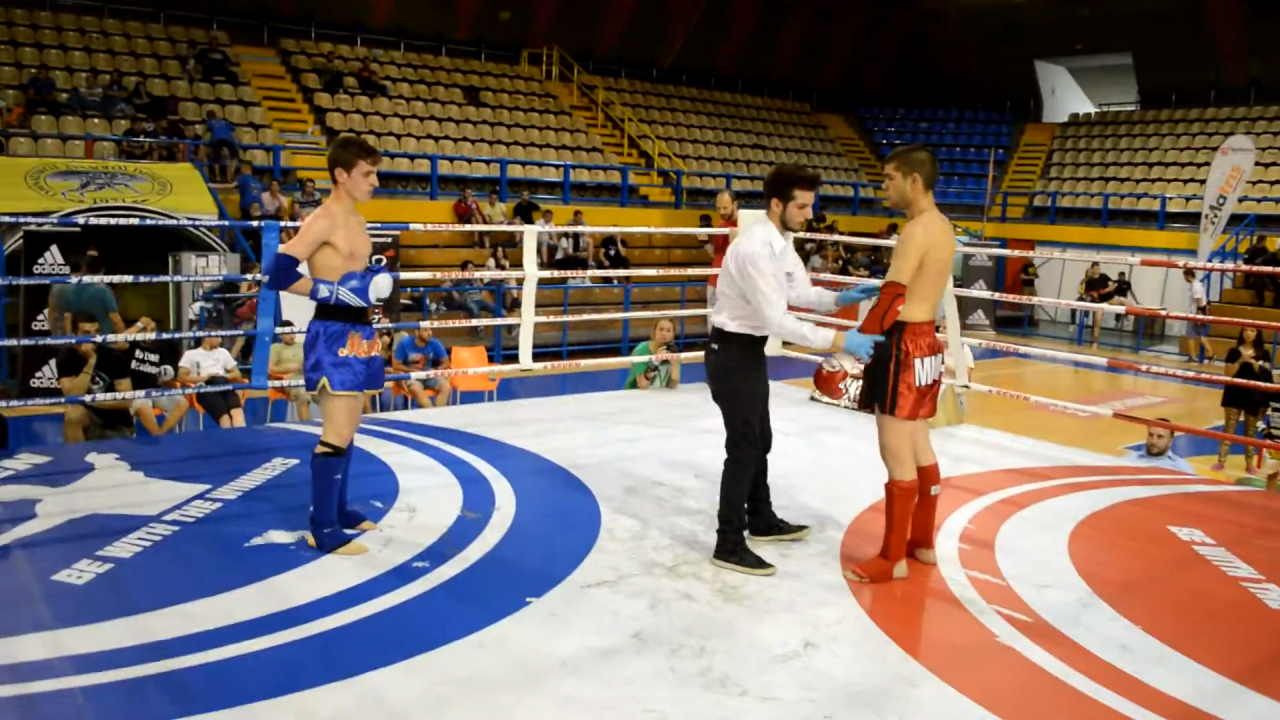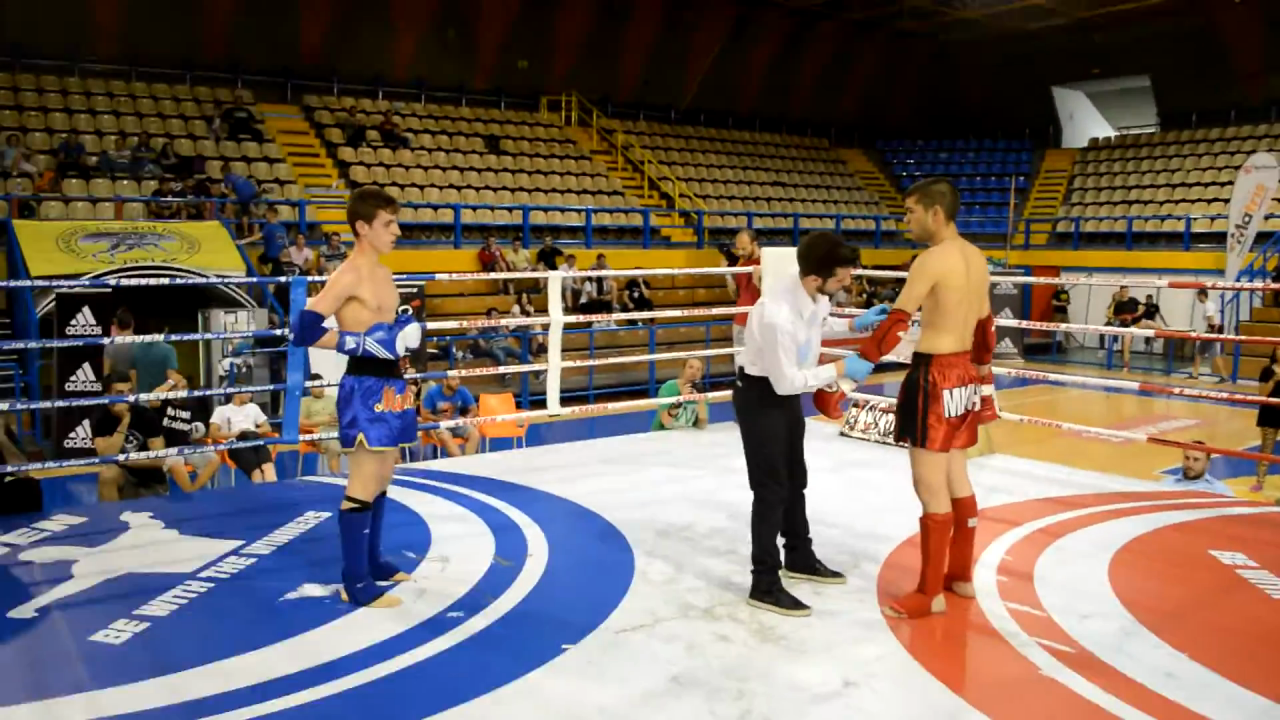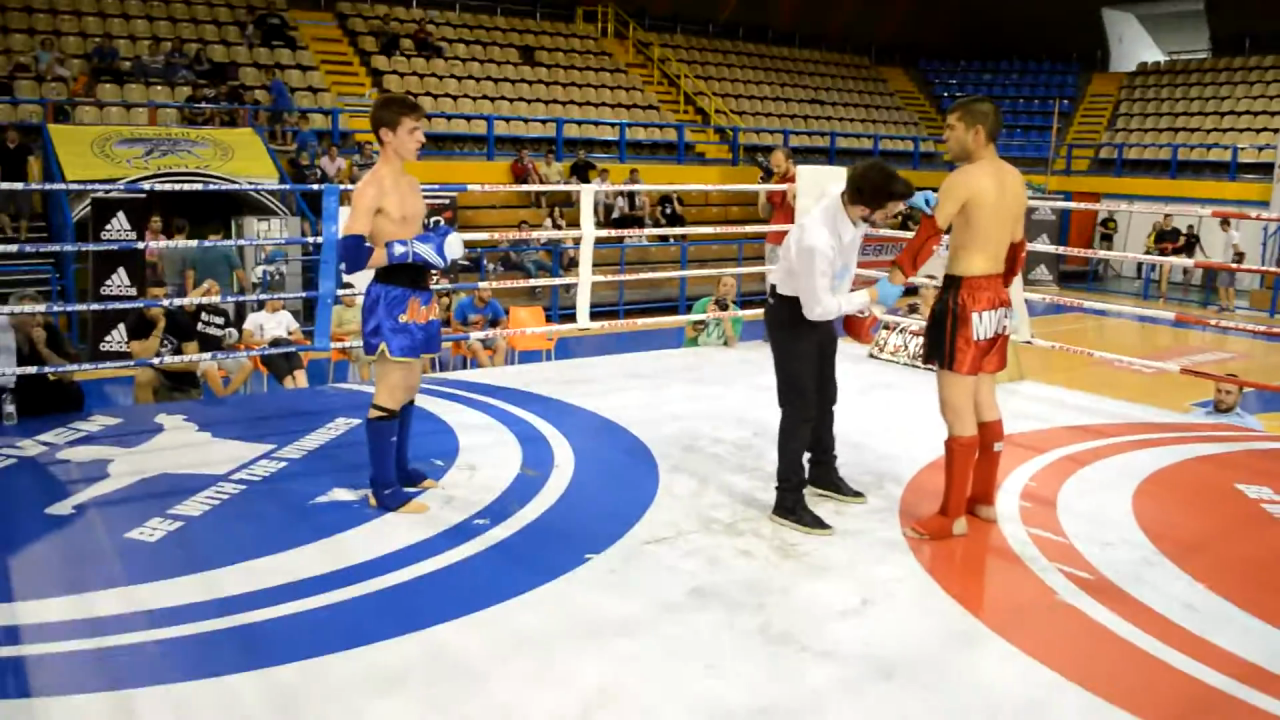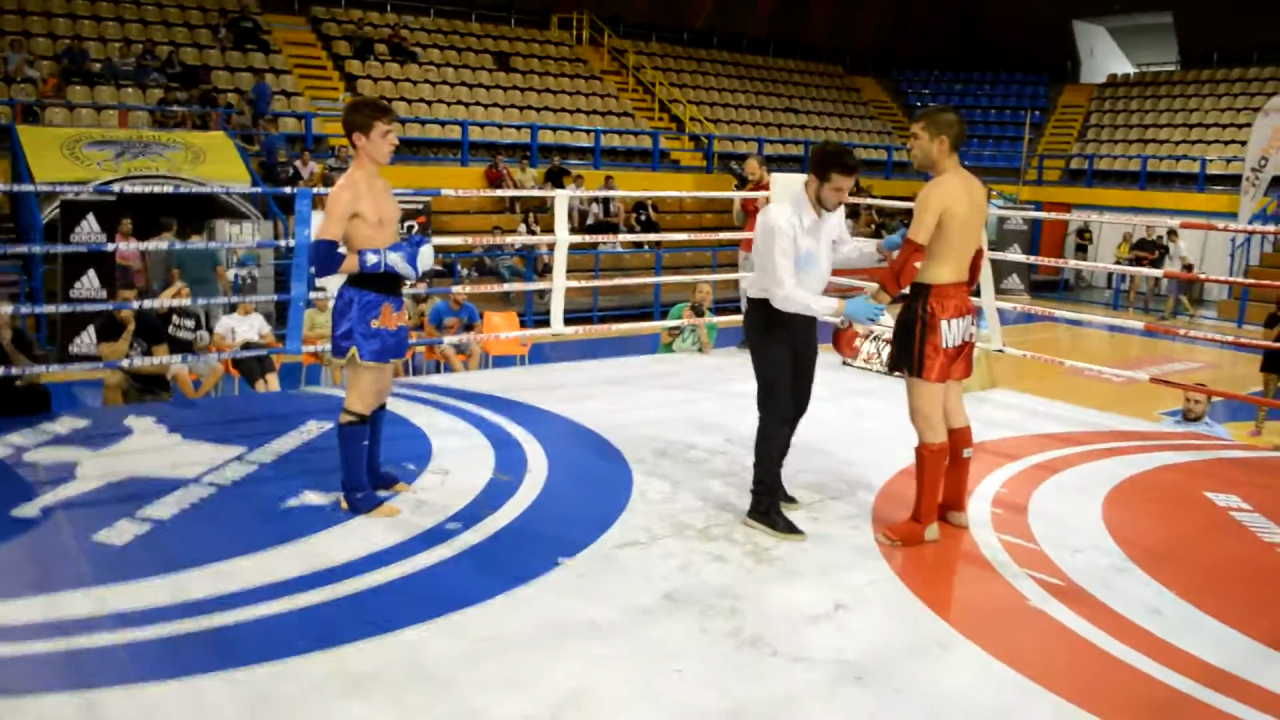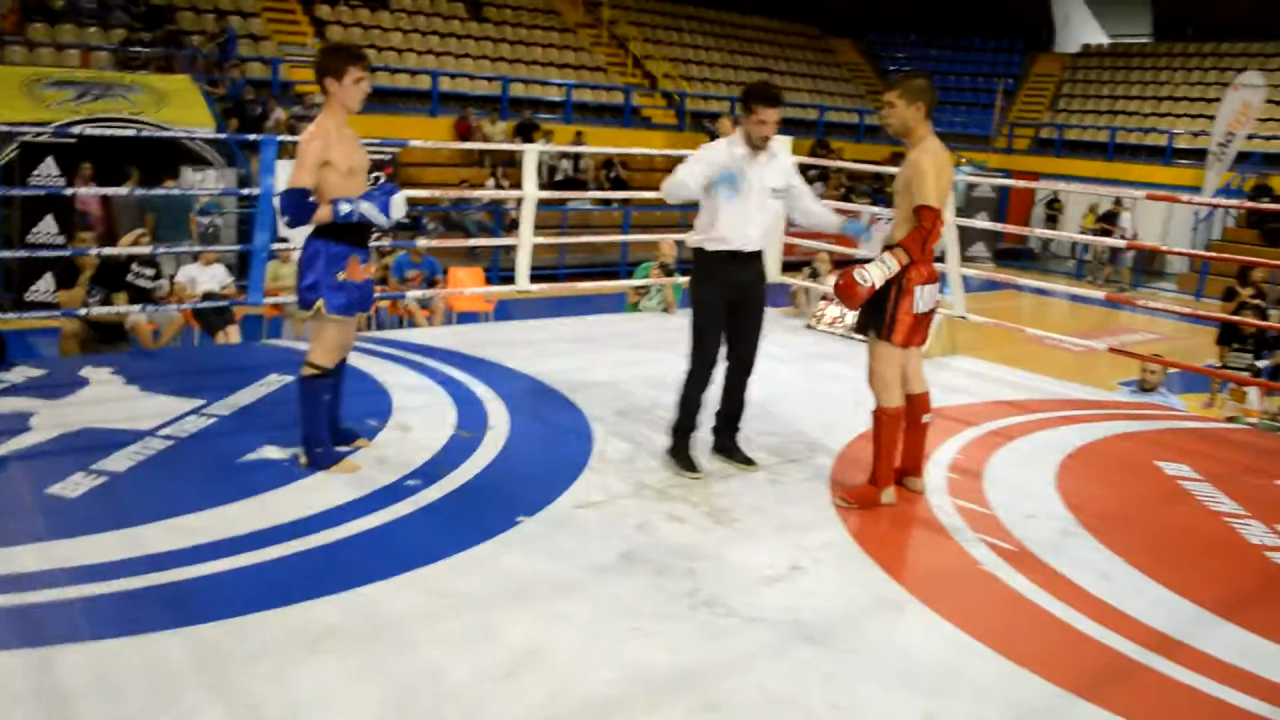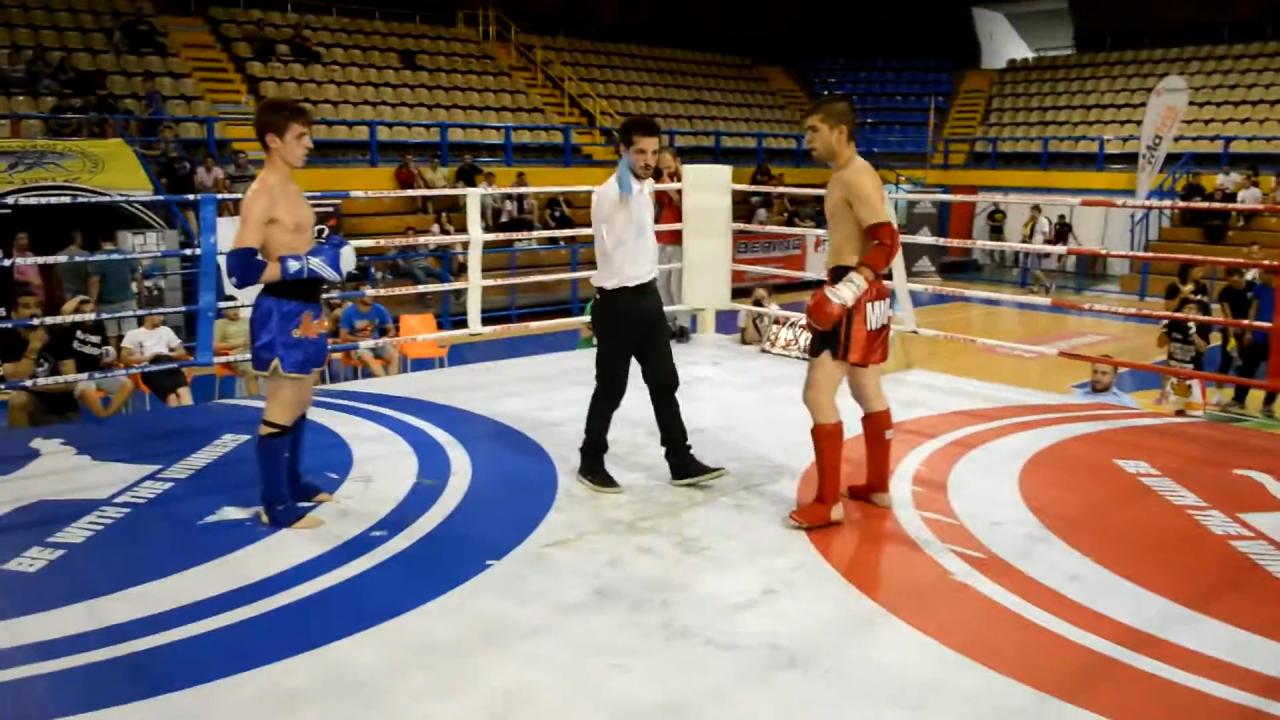
dt=0.4s
person 1, frame 1
left shoulder: (917, 229)
right shoulder: (941, 226)
left elbow: (893, 297)
right wrist: (870, 329)
left hip: (904, 347)
right hip: (925, 344)
left knee: (897, 453)
right knee: (919, 447)
left ankle: (893, 559)
right ankle: (922, 541)
person 1, frame 2
left shoulder: (932, 259)
right shoulder: (976, 258)
left elbow: (897, 321)
right elbow: (984, 325)
right wrist: (983, 377)
left hip: (935, 375)
right hip: (963, 373)
left knee: (931, 487)
right knee: (956, 479)
left ankle: (930, 594)
right ankle: (960, 575)
person 1, frame 3
left shoulder: (965, 178)
right shoulder: (1014, 180)
left elbow: (927, 236)
left wrist: (890, 284)
left hip: (965, 298)
right hip: (995, 296)
left knee: (957, 409)
right knee: (984, 403)
left ankle: (953, 515)
right ankle: (984, 498)
person 1, frame 4
left shoulder: (936, 191)
right shoulder: (976, 188)
left elbow: (910, 258)
left wrist: (870, 306)
left hip: (931, 306)
right hip: (960, 305)
left knee: (927, 417)
right knee: (952, 408)
left ankle: (924, 521)
right ankle: (955, 504)
person 1, frame 5
left shoulder: (922, 157)
right shoulder: (934, 152)
left elbow: (926, 228)
left wrist: (878, 268)
left hip: (905, 276)
right hip: (920, 274)
left knee: (885, 381)
right knee: (910, 374)
left ankle: (881, 485)
right ankle: (911, 469)
person 1, frame 6
left shoulder: (856, 176)
right shoulder: (844, 176)
left elbow: (887, 242)
left wrist: (845, 290)
right wrist: (838, 291)
left hip: (854, 296)
right hip: (862, 296)
left knee: (818, 395)
right knee: (868, 391)
left ankle: (827, 501)
right ankle: (877, 485)
person 2, frame 1
left shoulder: (358, 222)
right shoulder: (322, 221)
right elbow: (278, 274)
left wrist: (377, 282)
right wrist: (333, 291)
left hip: (360, 333)
right hip: (333, 334)
left knee: (347, 429)
right knee: (337, 433)
left ankle: (338, 508)
right ankle: (323, 527)
person 2, frame 2
left shoulder: (384, 274)
right shoulder: (348, 276)
right elbow: (303, 330)
left wrist: (405, 333)
right wrist: (359, 344)
left hip: (391, 386)
right hip: (366, 388)
left knee: (380, 482)
right knee: (363, 487)
left ankle: (372, 561)
right ankle: (355, 581)
person 2, frame 3
left shoulder: (411, 183)
right shoulder: (371, 187)
right elbow: (351, 256)
left wrist: (437, 245)
right wrist: (410, 250)
left hip: (417, 296)
right hip: (392, 299)
left knee: (408, 390)
right knee: (389, 395)
left ankle: (400, 468)
right ankle: (383, 488)
person 2, frame 4
left shoulder: (383, 186)
right shoulder: (347, 191)
right elbow: (322, 260)
left wrist: (410, 253)
right wrist: (382, 260)
left hip: (388, 301)
right hip: (364, 303)
left knee: (379, 394)
right knee: (361, 398)
left ankle: (372, 472)
right ankle: (355, 491)
person 2, frame 5
left shoulder: (348, 134)
right shoulder: (318, 137)
right elbow: (294, 210)
left wrist: (376, 201)
right wrist: (356, 209)
left hip: (354, 253)
right hip: (331, 254)
left knee: (341, 347)
right knee: (325, 351)
left ankle: (332, 427)
right ankle: (316, 447)
person 2, frame 6
left shoulder: (291, 189)
right shoulder: (262, 195)
right elbow: (240, 270)
left wrist: (325, 254)
right wrist: (304, 265)
left hip: (306, 309)
right hip: (282, 311)
left knee: (299, 405)
right knee: (281, 410)
left ankle: (292, 483)
right ankle: (276, 505)
person 3, frame 1
left shoulder: (781, 242)
right shoulder: (754, 249)
left elbow: (797, 291)
right elbow: (778, 321)
left wrist: (843, 297)
right wrist: (838, 340)
left hip: (750, 349)
right hip: (733, 352)
left knee: (759, 440)
right knee: (743, 446)
left ankle: (761, 519)
right ankle: (729, 544)
person 3, frame 2
left shoulder: (815, 293)
right shoulder: (777, 316)
right elbow: (786, 381)
left wrist: (853, 324)
right wrist: (839, 370)
left hip: (787, 389)
right hip: (761, 394)
left knee: (794, 478)
right knee: (771, 487)
left ankle: (799, 556)
right ankle: (764, 583)
person 3, frame 3
left shoulder: (850, 201)
right shoulder: (816, 239)
right elbow: (817, 308)
left wrist: (910, 204)
right wrist: (872, 296)
left hip: (821, 307)
right hip: (793, 313)
left knee: (824, 396)
right knee: (800, 405)
left ankle: (823, 471)
right ankle: (788, 502)
person 3, frame 4
left shoulder: (833, 211)
right shoulder: (779, 219)
left elbow: (840, 248)
right elbow: (782, 293)
left wrist: (881, 249)
right wrist: (843, 307)
left hip: (803, 316)
right hip: (770, 317)
left knee: (796, 404)
right knee: (776, 409)
left ankle: (770, 478)
right ankle: (763, 505)
person 3, frame 5
left shoulder: (781, 163)
right shoulder: (715, 153)
left elbow: (806, 209)
right elbow: (672, 190)
left wrist: (844, 225)
right wrist: (711, 181)
left hip: (751, 269)
right hip: (711, 266)
left knee: (742, 361)
right knee: (705, 358)
left ankle: (726, 439)
right ankle: (681, 441)
person 3, frame 6
left shoulder: (644, 191)
right shoulder: (609, 193)
right elbow: (615, 240)
right wrist: (625, 195)
left hip: (646, 297)
right hip: (616, 302)
left knee: (665, 382)
right knee: (611, 387)
left ankle: (681, 461)
right ankle: (591, 462)
